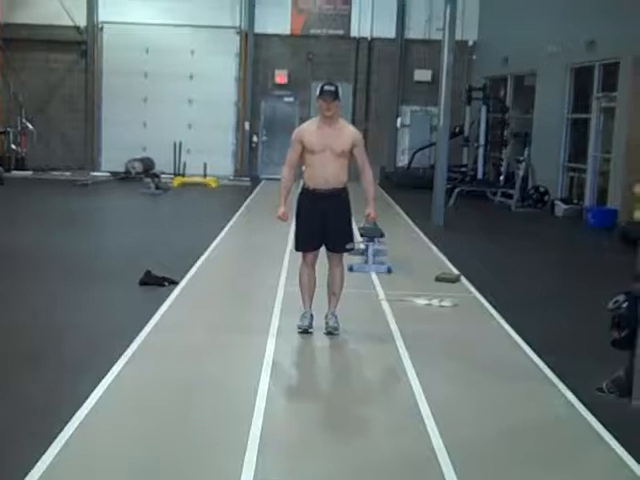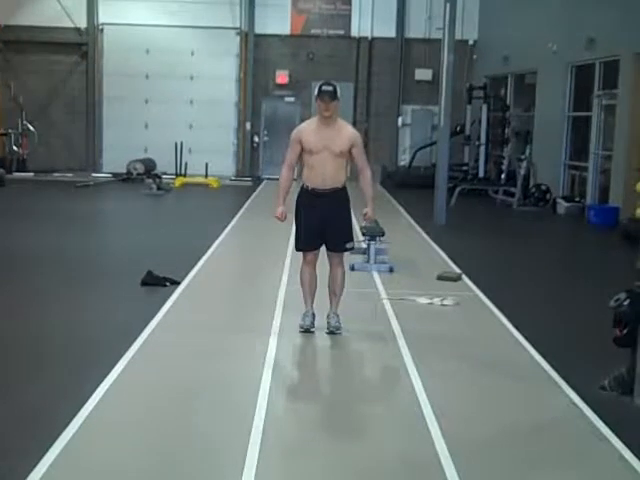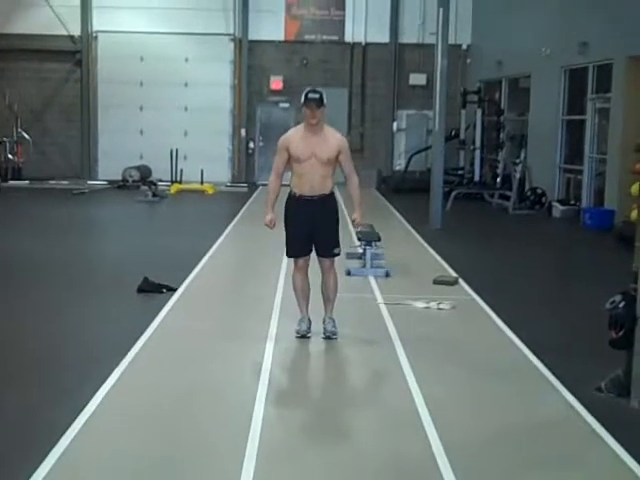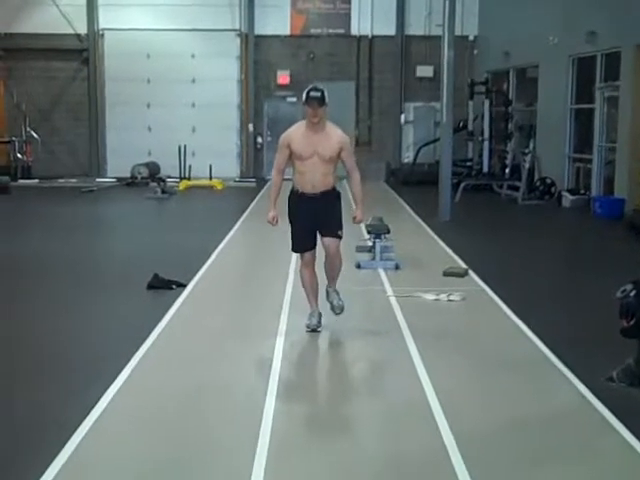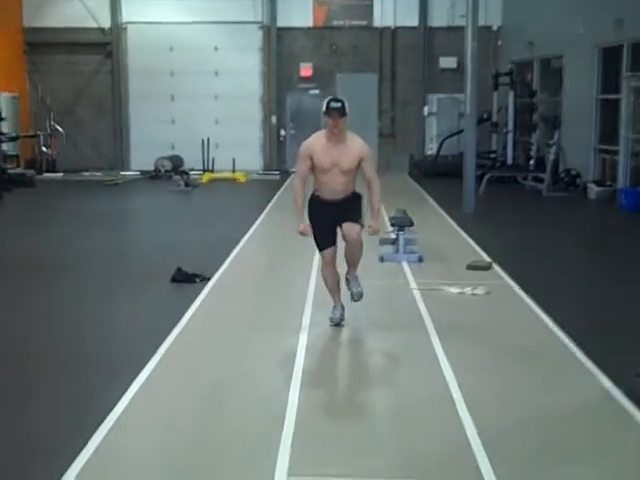
dt=0.5s
person 1, frame 1
left shoulder: (352, 134)
right shoulder: (303, 132)
left elbow: (365, 170)
right elbow: (289, 168)
left wrist: (371, 203)
right wrist: (282, 202)
left hip: (338, 199)
right hip: (310, 198)
left knee: (336, 259)
right knee: (308, 258)
left ankle: (332, 313)
right ankle: (307, 312)
person 1, frame 2
left shoulder: (351, 134)
right shoulder: (301, 132)
left elbow: (364, 170)
right elbow: (288, 168)
left wrist: (369, 203)
right wrist: (281, 202)
left hip: (337, 199)
right hip: (309, 198)
left knee: (336, 259)
right knee: (309, 258)
left ankle: (333, 313)
right ankle: (309, 311)
person 1, frame 3
left shoulder: (338, 141)
right shoulder: (288, 139)
left elbow: (351, 176)
right elbow: (276, 175)
left wrist: (357, 209)
right wrist: (270, 210)
left hip: (325, 205)
right hip: (297, 205)
left knee: (327, 265)
right knee: (300, 264)
left ankle: (329, 317)
right ankle: (304, 317)
person 1, frame 4
left shoulder: (340, 138)
right shoulder: (289, 136)
left elbow: (353, 172)
right elbow: (278, 172)
left wrist: (359, 206)
right wrist: (272, 207)
left hip: (328, 199)
right hip: (300, 201)
left knee: (332, 248)
right knee: (307, 259)
left ankle: (332, 289)
right ankle: (314, 311)
person 1, frame 5
left shoulder: (360, 148)
right shoulder: (310, 146)
left elbow: (373, 182)
right elbow: (300, 182)
left wrist: (376, 217)
right wrist: (301, 218)
left hip: (348, 202)
right hip: (320, 205)
left knee: (353, 237)
right knee: (327, 257)
left ankle: (352, 275)
right ankle: (337, 305)
